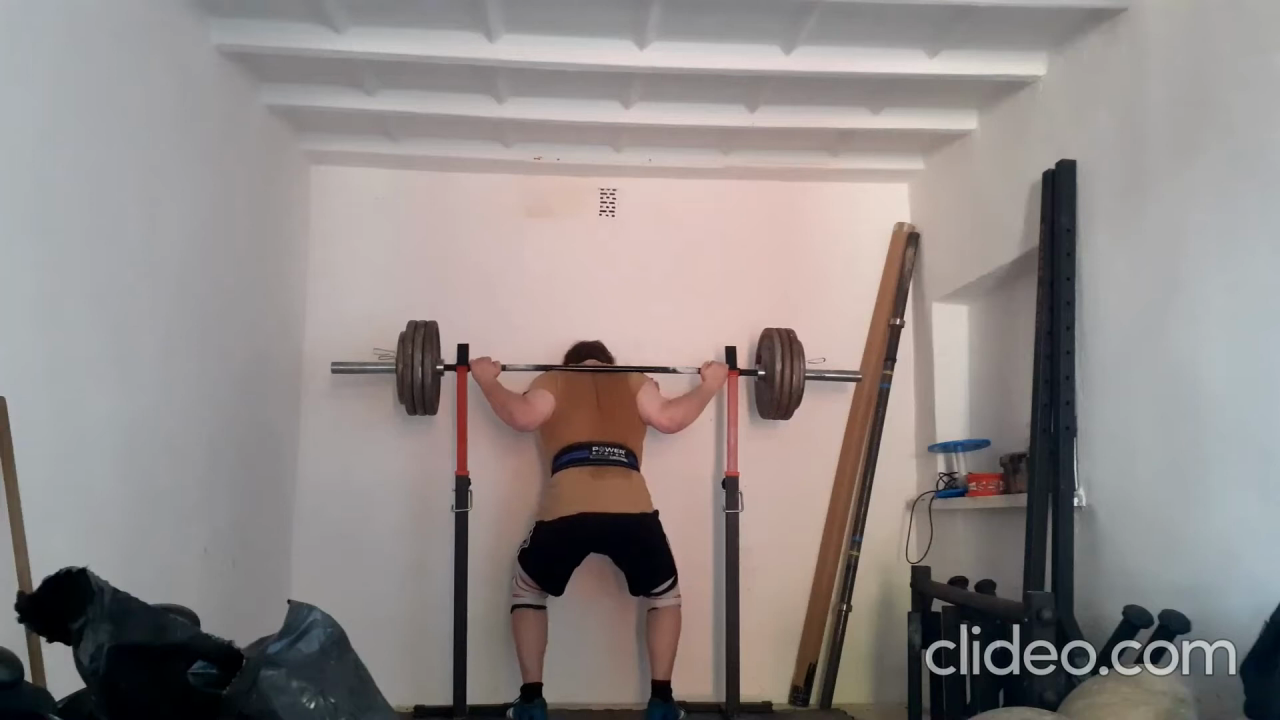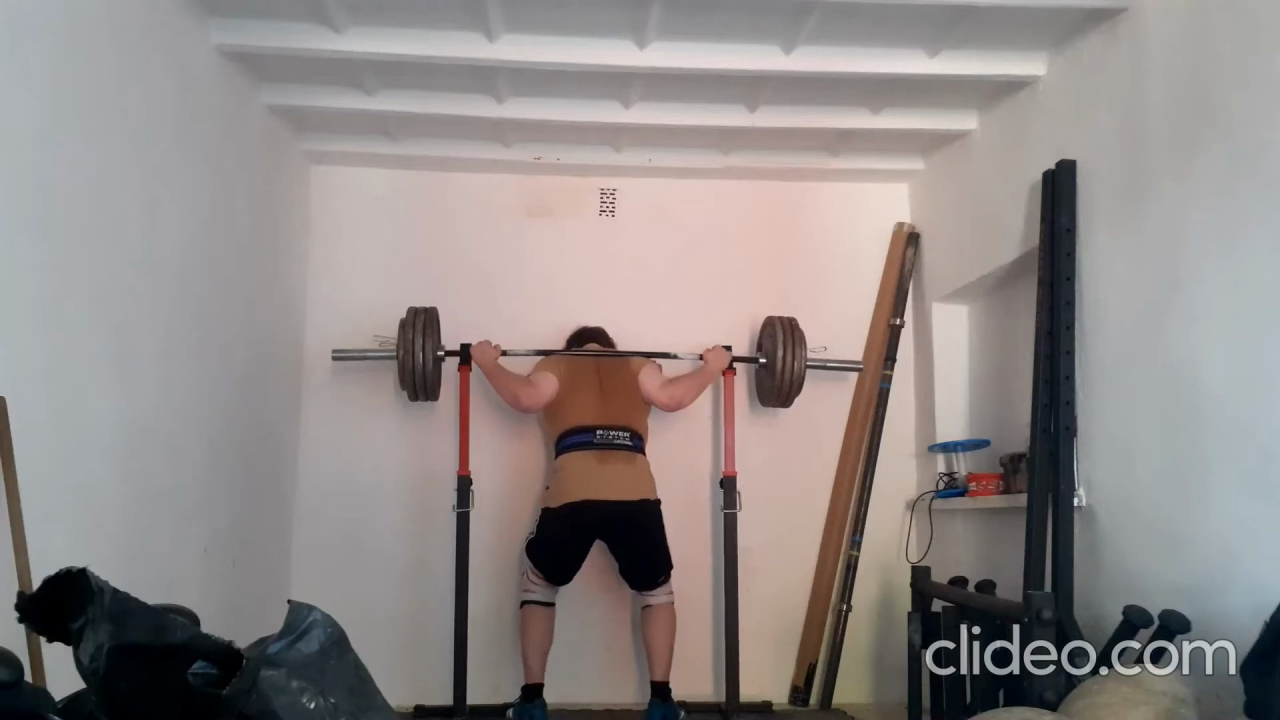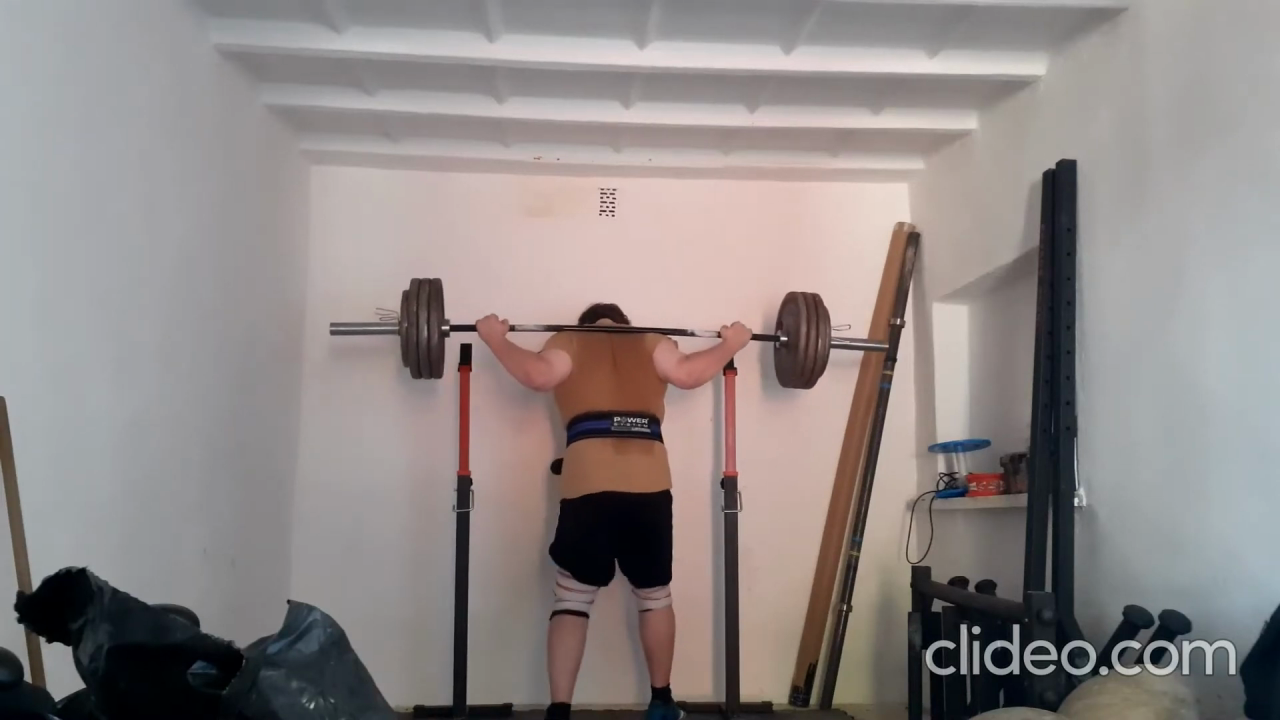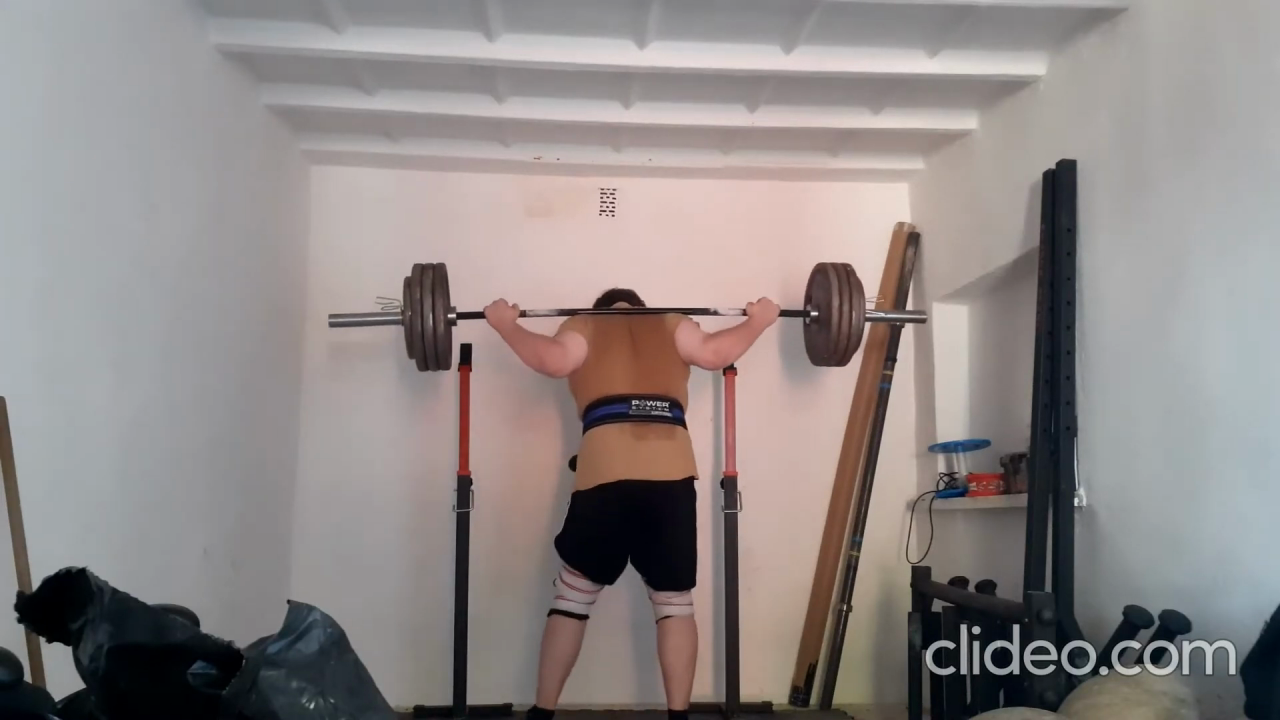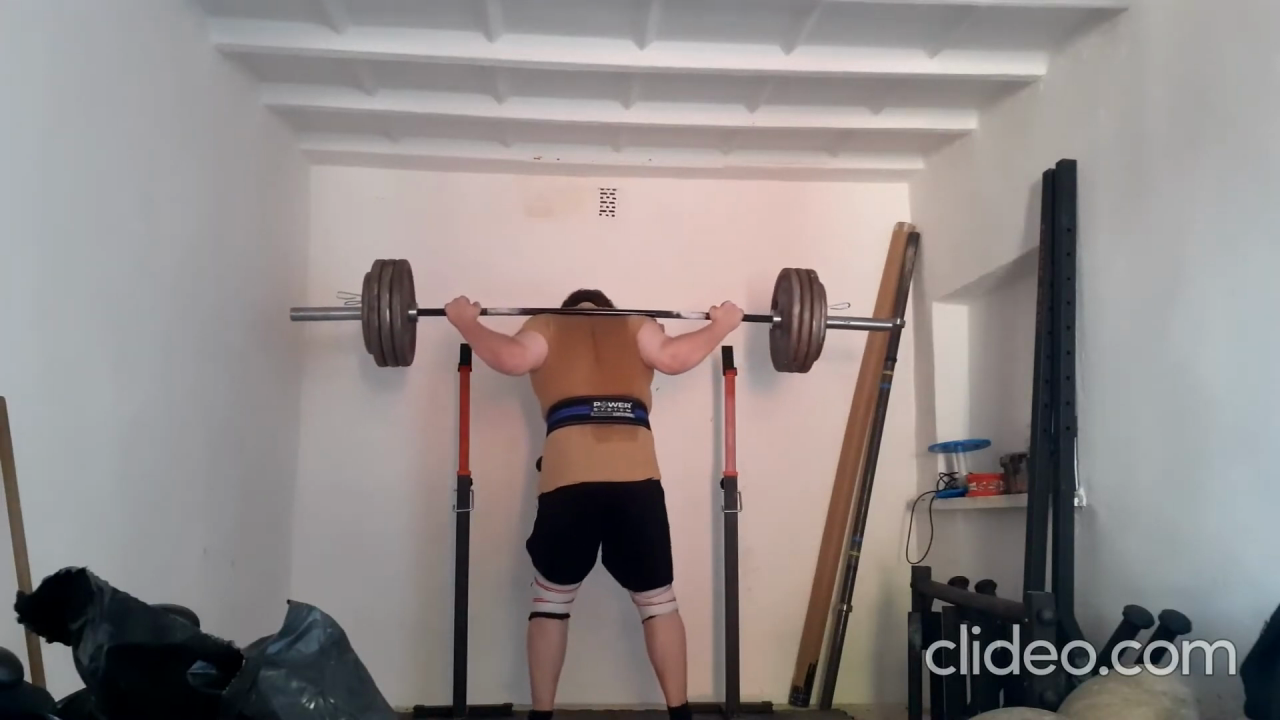
dt=1s
person 1, frame 1
left shoulder: (553, 381)
right shoulder: (634, 381)
left elbow: (522, 417)
right elbow: (669, 419)
left wrist: (487, 380)
right wrist: (710, 385)
left hip: (567, 507)
right hip: (631, 508)
left knee: (527, 592)
right knee: (665, 595)
person 1, frame 2
left shoulder: (556, 364)
right shoulder: (636, 364)
left elbow: (525, 398)
right elbow: (671, 397)
left wrist: (486, 363)
right wrist: (713, 367)
left hip: (572, 493)
right hip: (635, 494)
left knee: (537, 589)
right knee: (657, 593)
person 1, frame 3
left shoulder: (568, 341)
right shoulder: (651, 342)
left elbow: (538, 375)
right elbow: (688, 374)
left wrist: (495, 339)
right wrist: (732, 344)
left hip: (588, 483)
right hip: (649, 483)
left knee: (573, 599)
right knee: (655, 596)
person 1, frame 4
left shoulder: (583, 326)
right shoulder: (671, 324)
left elbow: (553, 360)
right elbow: (713, 353)
left wrist: (505, 324)
right wrist: (759, 320)
left hip: (604, 475)
right hip: (671, 475)
left knee: (571, 600)
right knee: (674, 603)
person 1, frame 5
left shoulder: (546, 326)
right shoulder: (636, 325)
left elbow: (511, 358)
right elbow: (674, 357)
left wrist: (464, 321)
right wrist: (723, 325)
left hip: (568, 478)
right hip: (637, 478)
left knee: (551, 603)
right knee: (658, 602)
